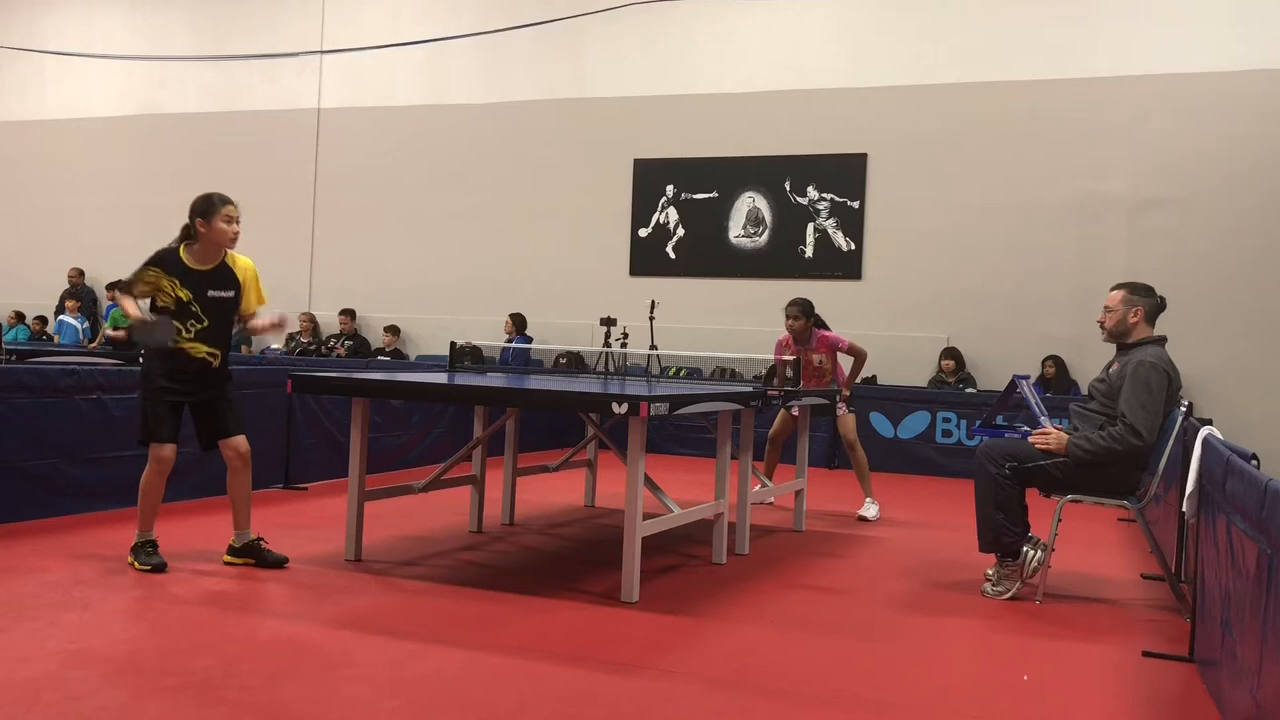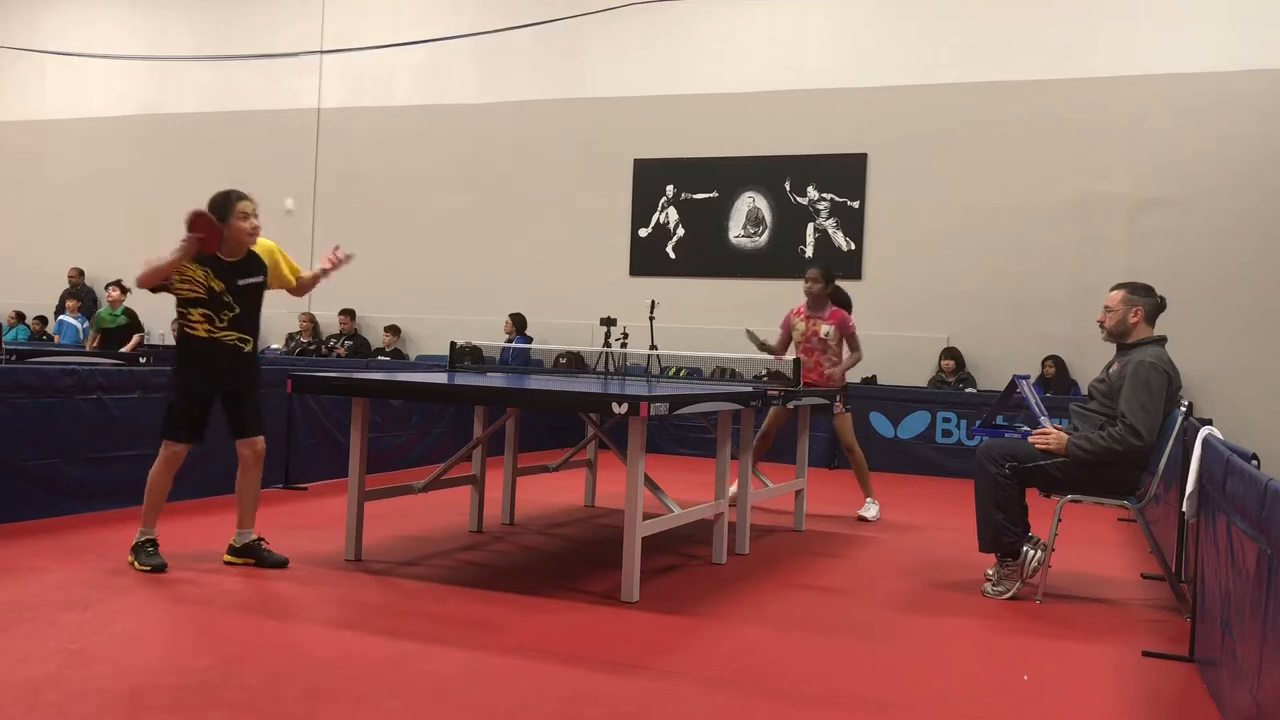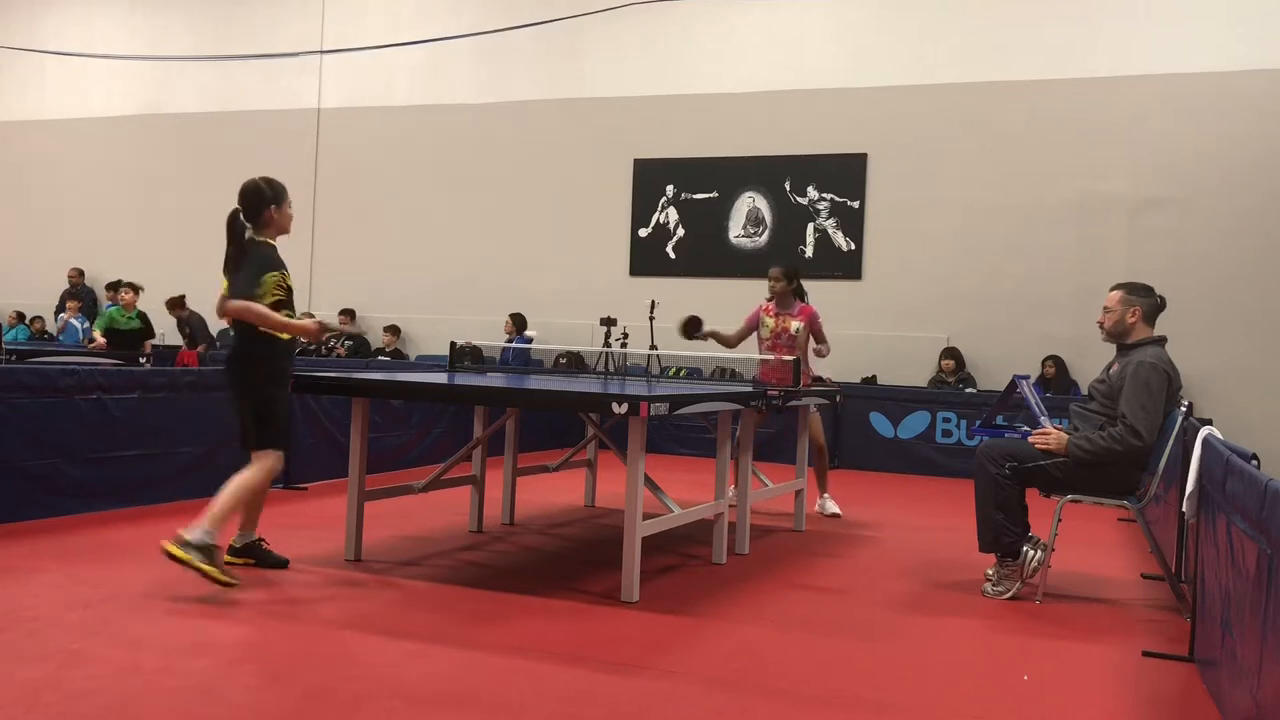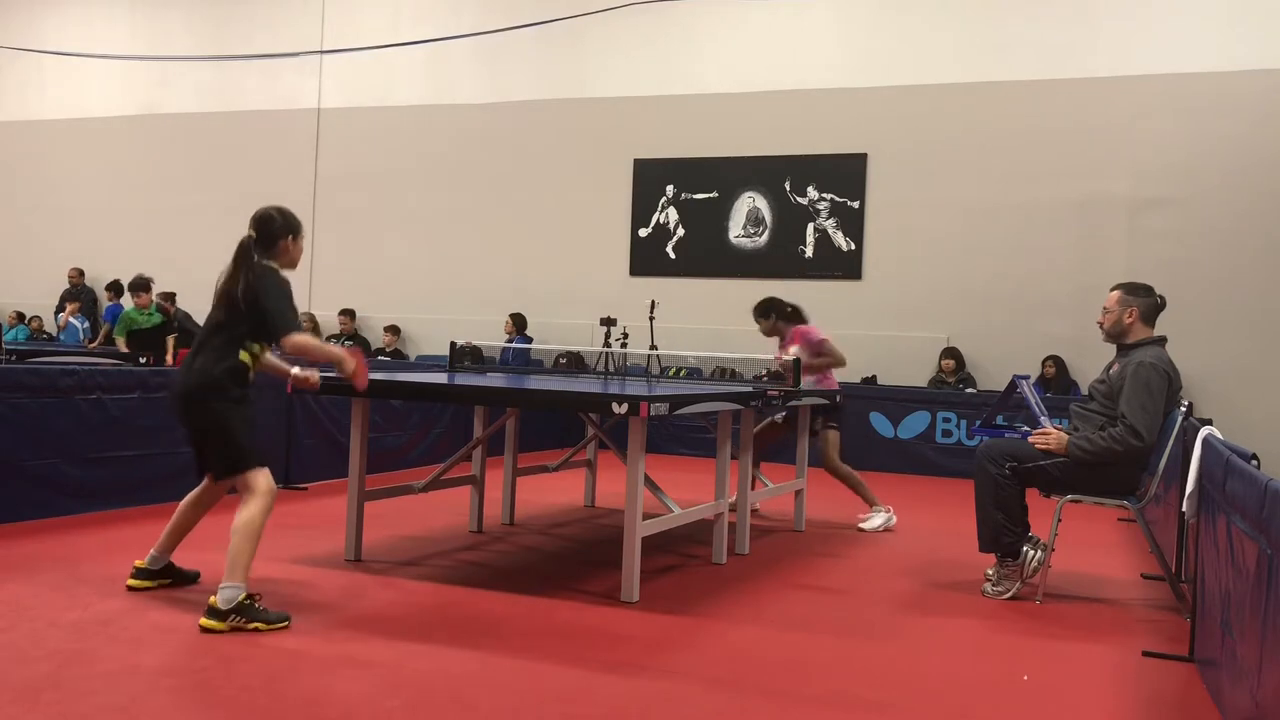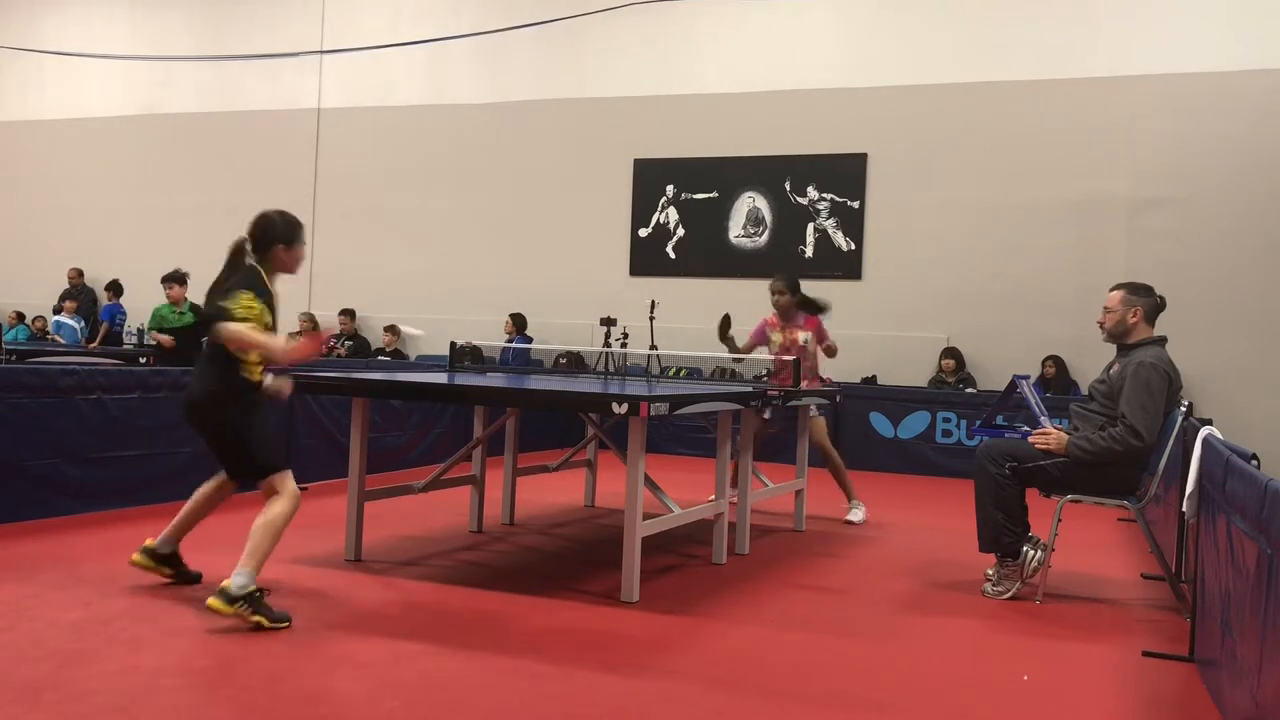
dt=0.5s
person 1, frame 1
left shoulder: (241, 269)
right shoulder: (165, 261)
left elbow: (248, 318)
right elbow: (124, 294)
left wrist: (266, 324)
right wrist: (136, 316)
left hip: (212, 379)
right hip: (163, 375)
left knee: (239, 452)
right knee: (163, 456)
left ankle: (243, 542)
right ankle: (143, 541)
person 1, frame 2
left shoulder: (264, 255)
right shoulder: (196, 255)
left elbow: (298, 287)
right elbow: (143, 281)
left wrist: (321, 272)
right wrist: (178, 258)
left hip: (242, 368)
right hip: (195, 368)
left knee: (252, 449)
right knee: (174, 452)
left ankle: (243, 541)
right ankle: (144, 539)
person 1, frame 3
left shoulder: (251, 248)
right shoulder: (259, 254)
right elbow: (231, 306)
right wrist: (295, 326)
left hip: (259, 366)
right hip: (258, 368)
left knee: (266, 456)
right knee: (266, 461)
left ankle: (246, 541)
right ankle: (196, 540)
person 1, frame 4
left shoulder: (246, 277)
right shoulder: (270, 280)
right elbow: (292, 339)
left wrist: (291, 374)
right wrist: (341, 356)
left hip: (199, 391)
right hip: (213, 396)
left knee: (220, 482)
right knee: (259, 488)
left ankle: (153, 565)
right ankle: (229, 603)
person 1, frame 5
left shoulder: (259, 283)
right shoulder: (245, 283)
right elbow: (228, 332)
left wrist: (264, 379)
right wrist: (270, 345)
left hip: (228, 399)
right hip: (225, 402)
left knee: (233, 479)
right knee: (285, 491)
left ankle: (161, 549)
right ankle: (238, 590)
person 2, frame 1
left shoulder: (1147, 364)
right shoulder: (1130, 356)
left elbow: (1133, 437)
left wrist: (1070, 445)
right wrist: (1067, 433)
left hip: (1109, 468)
right hip: (1094, 455)
left knee: (994, 455)
right knee: (996, 452)
left ankle: (1013, 552)
right ankle: (1019, 546)
person 2, frame 2
left shoulder: (1147, 364)
right shoulder: (1130, 356)
left elbow: (1133, 437)
left wrist: (1069, 445)
right wrist: (1067, 433)
left hip: (1109, 468)
right hip: (1095, 455)
left knee: (993, 455)
right knee: (997, 452)
left ankle: (1013, 554)
right ankle: (1020, 545)
person 2, frame 3
left shoulder: (1147, 365)
right shoulder: (1131, 356)
left elbow: (1133, 438)
left wrist: (1070, 445)
right wrist: (1067, 433)
left hip: (1109, 468)
right hip: (1095, 456)
left knee: (994, 455)
right knee: (997, 452)
left ankle: (1013, 554)
right ankle: (1020, 545)
person 2, frame 4
left shoulder: (1147, 365)
right shoulder: (1131, 357)
left elbow: (1133, 438)
left wrist: (1070, 445)
right wrist: (1067, 434)
left hip: (1108, 468)
right hip: (1092, 454)
left knee: (993, 455)
right knee: (996, 452)
left ankle: (1012, 554)
right ankle: (1020, 544)
person 2, frame 5
left shoulder: (1147, 365)
right shoulder: (1131, 356)
left elbow: (1133, 438)
left wrist: (1070, 445)
right wrist: (1067, 434)
left hip: (1109, 469)
right hip: (1094, 457)
left knee: (994, 454)
right knee: (997, 452)
left ankle: (1013, 554)
right ankle: (1020, 545)
person 3, frame 1
left shoulder: (827, 339)
right shoulder: (783, 344)
left elbow: (861, 354)
left wrist: (847, 386)
left knee: (850, 440)
right knee: (774, 436)
left ankle: (870, 501)
person 3, frame 2
left shoulder: (841, 317)
right shoulder: (794, 316)
left elbow: (857, 352)
right elbow: (778, 351)
left wrist: (842, 369)
right wrist: (764, 346)
left hip: (831, 386)
right hip: (798, 384)
left knee: (849, 444)
right knee: (765, 433)
left ankle: (870, 500)
person 3, frame 3
left shoulder: (808, 313)
right shoulder: (761, 312)
left elbow: (824, 343)
right elbow: (733, 342)
left wrist: (823, 350)
right wrist: (711, 334)
left hip: (799, 385)
left knee: (818, 443)
left ankle: (824, 497)
right ankle: (738, 489)
person 3, frame 4
left shoulder: (805, 333)
right shoulder: (782, 345)
left elbow: (840, 360)
left wrist: (805, 365)
left hip: (825, 403)
left knee: (831, 462)
right knee: (756, 439)
left ankle: (881, 509)
person 3, frame 5
left shoulder: (813, 322)
right shoulder: (767, 325)
left elbow: (831, 351)
right elbow: (742, 353)
left wrist: (829, 348)
right wrist: (729, 343)
left knee: (823, 445)
left ankle: (855, 503)
right ankle: (732, 488)
